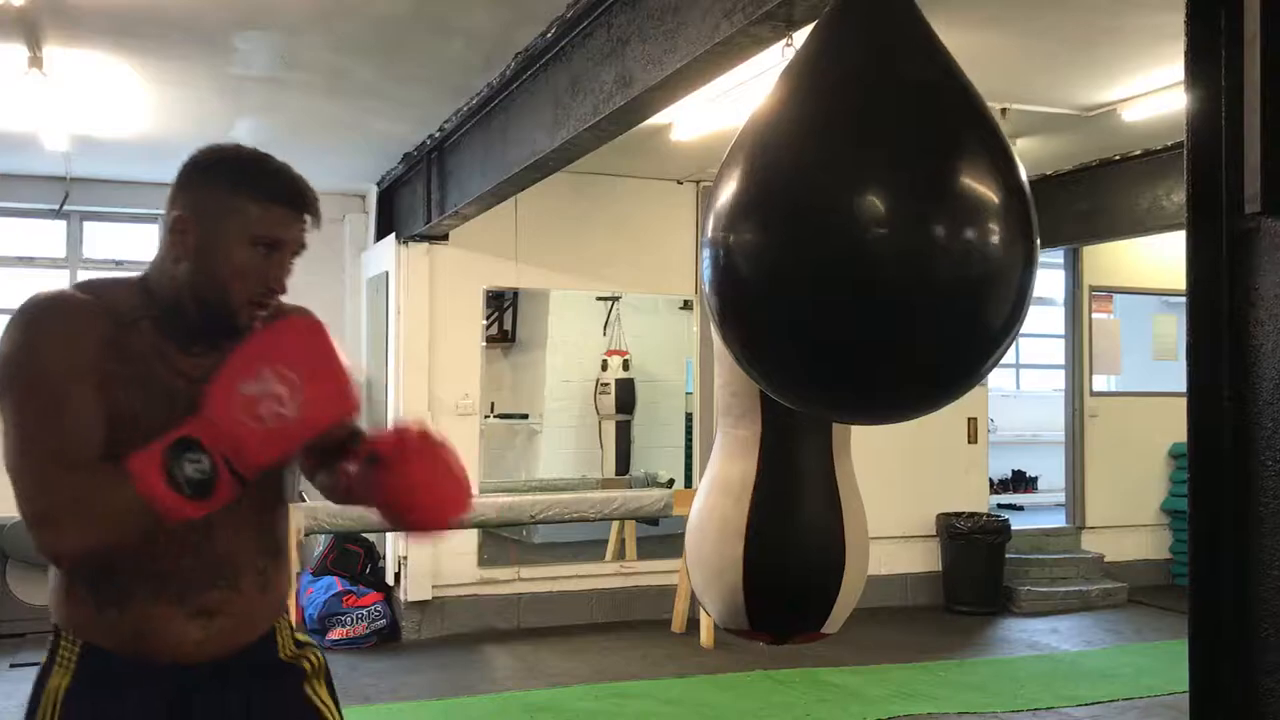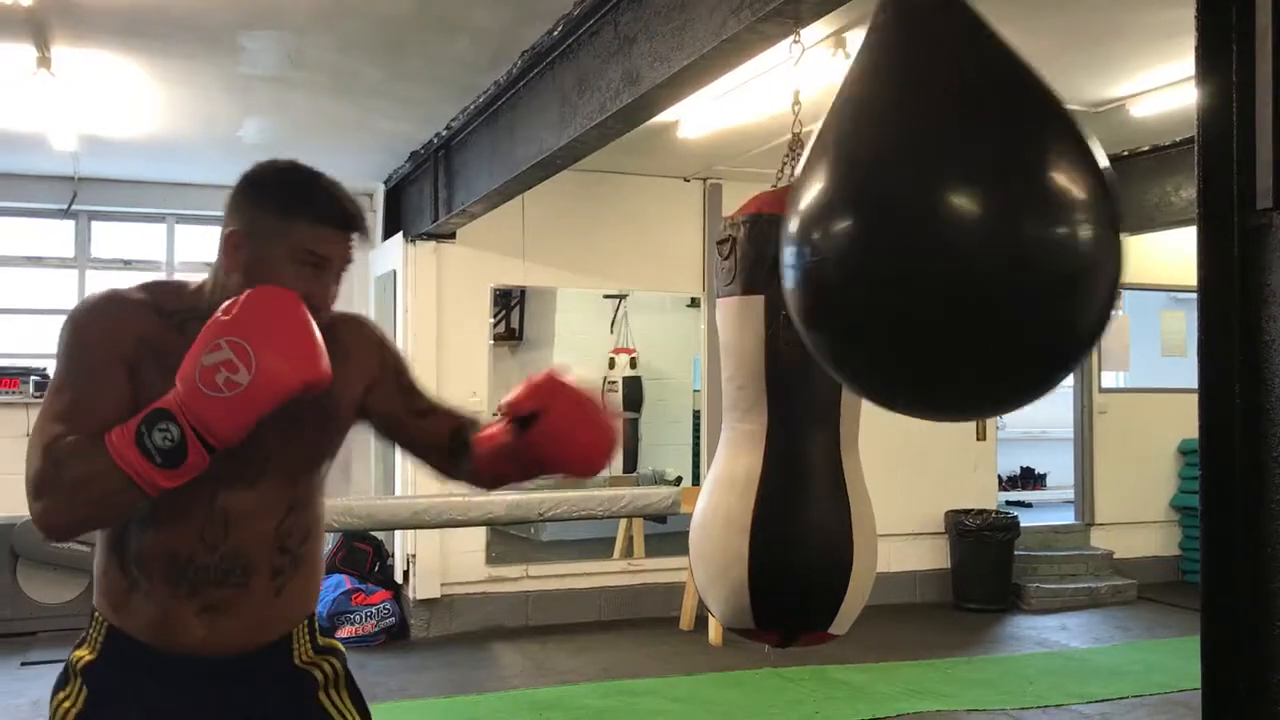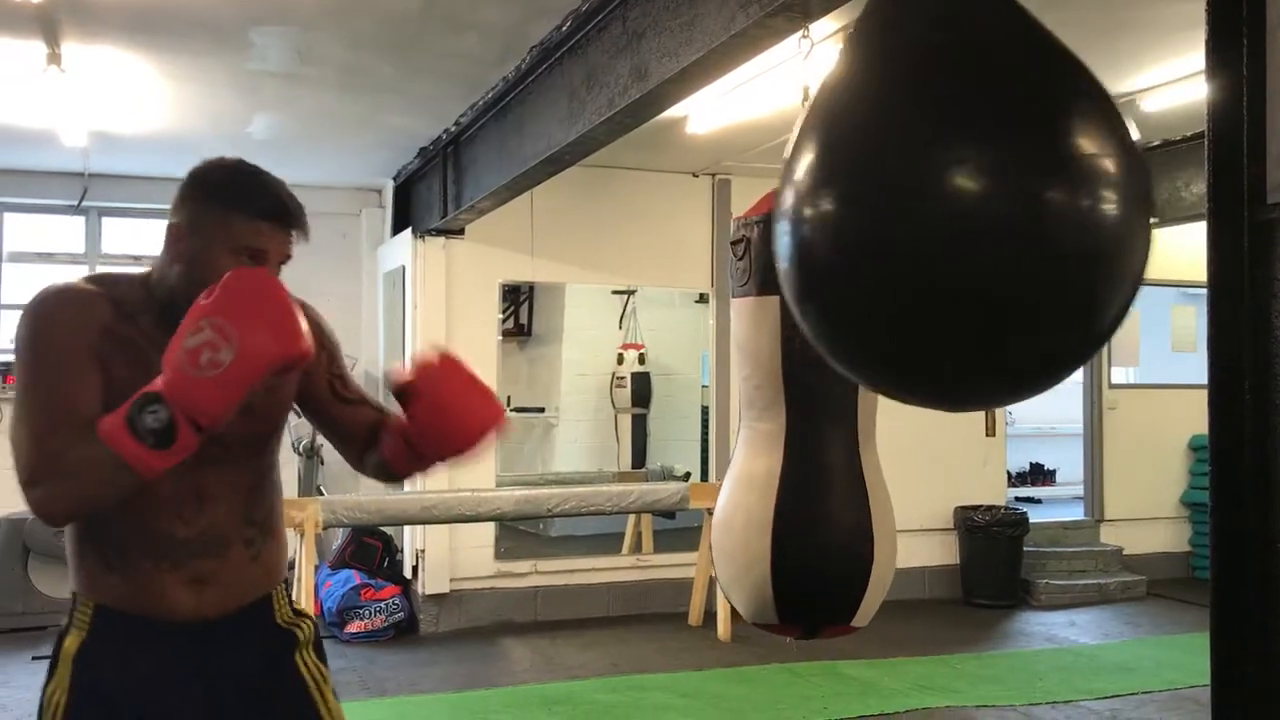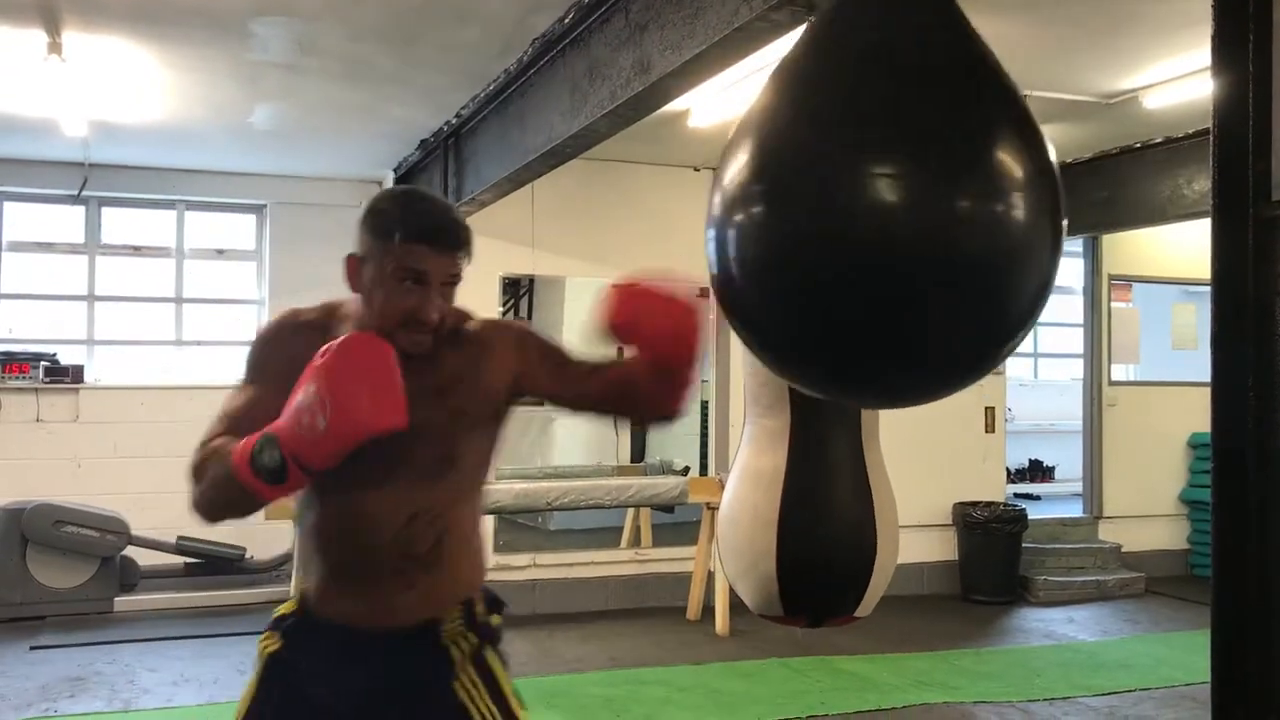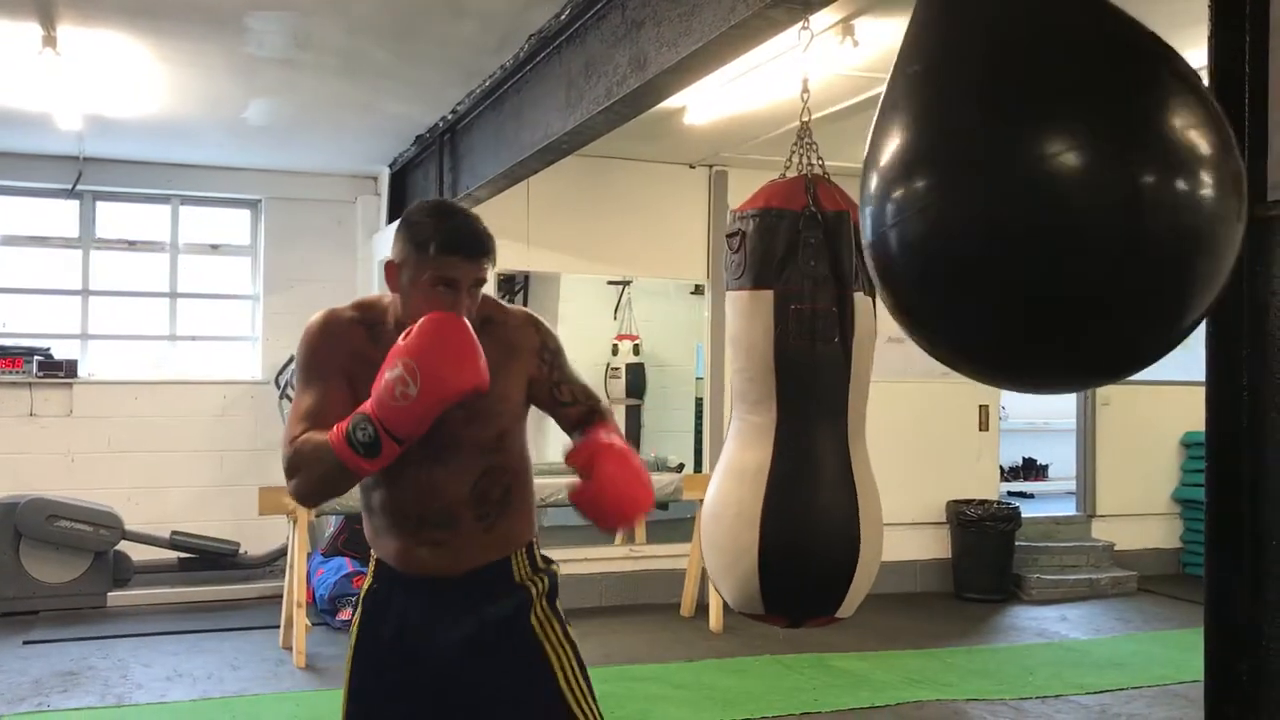
dt=0.5s
person 1, frame 1
left shoulder: (284, 341)
right shoulder: (61, 328)
left elbow: (333, 461)
right elbow: (60, 529)
left wrist: (394, 469)
right wrist: (219, 446)
left hip: (261, 671)
person 1, frame 2
left shoulder: (351, 348)
right shoulder: (116, 325)
left elbow: (457, 448)
right elbow: (55, 507)
left wrist: (528, 432)
right wrist: (188, 418)
person 1, frame 3
left shoulder: (286, 324)
right shoulder: (70, 317)
left elbow: (374, 451)
right elbow: (52, 492)
left wrist: (427, 425)
right wrist: (180, 399)
left hip: (259, 637)
right hip: (117, 649)
person 1, frame 4
left shoulder: (494, 353)
right shoulder: (294, 342)
left elbow: (636, 396)
right elbow: (208, 495)
left wrist: (662, 355)
right wrist: (291, 442)
left hip: (435, 647)
right hip: (313, 639)
person 1, frame 5
left shoulder: (519, 338)
right shoulder: (338, 336)
left elbow: (587, 415)
right elbow: (303, 480)
left wrist: (608, 458)
right wrist: (386, 416)
left hip: (502, 596)
right hip: (395, 596)
